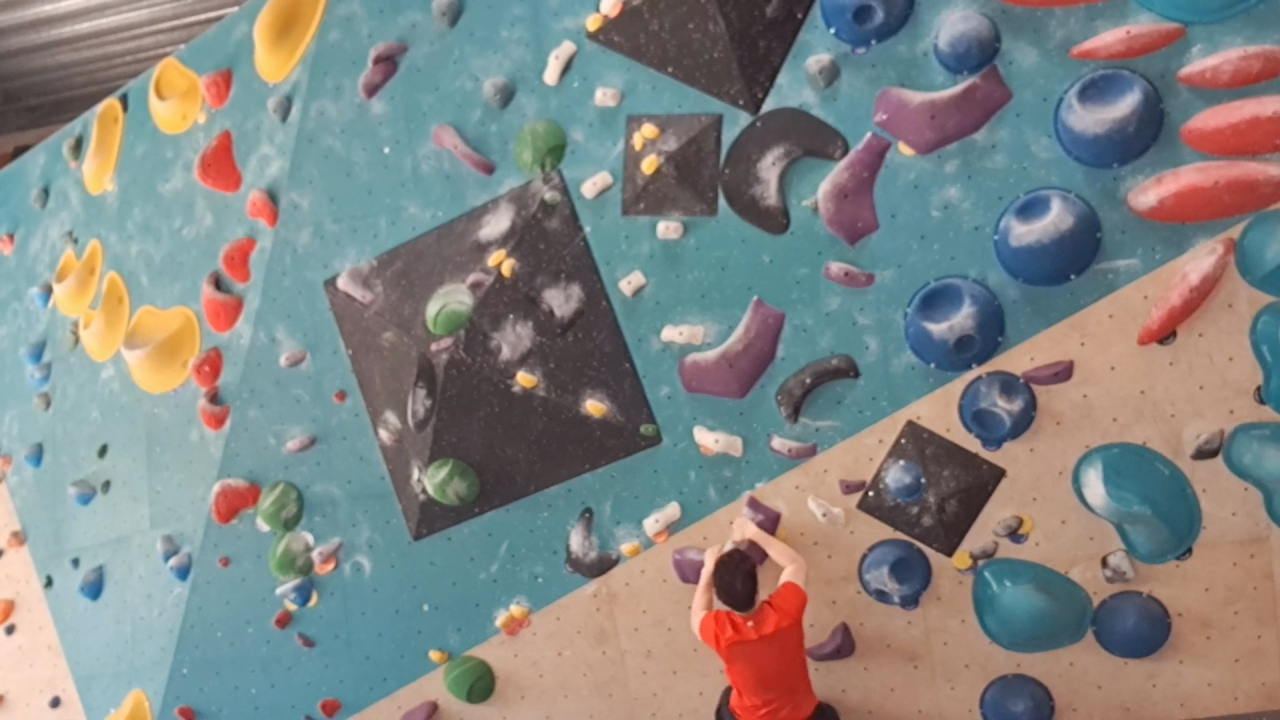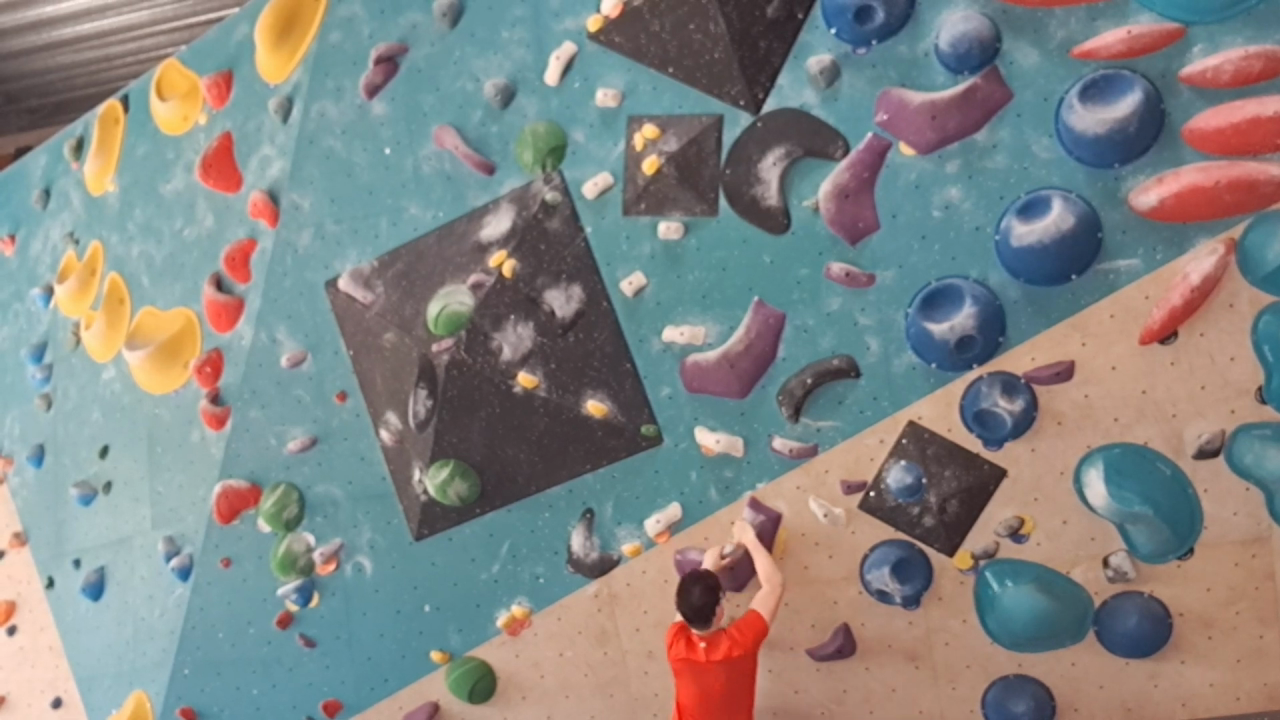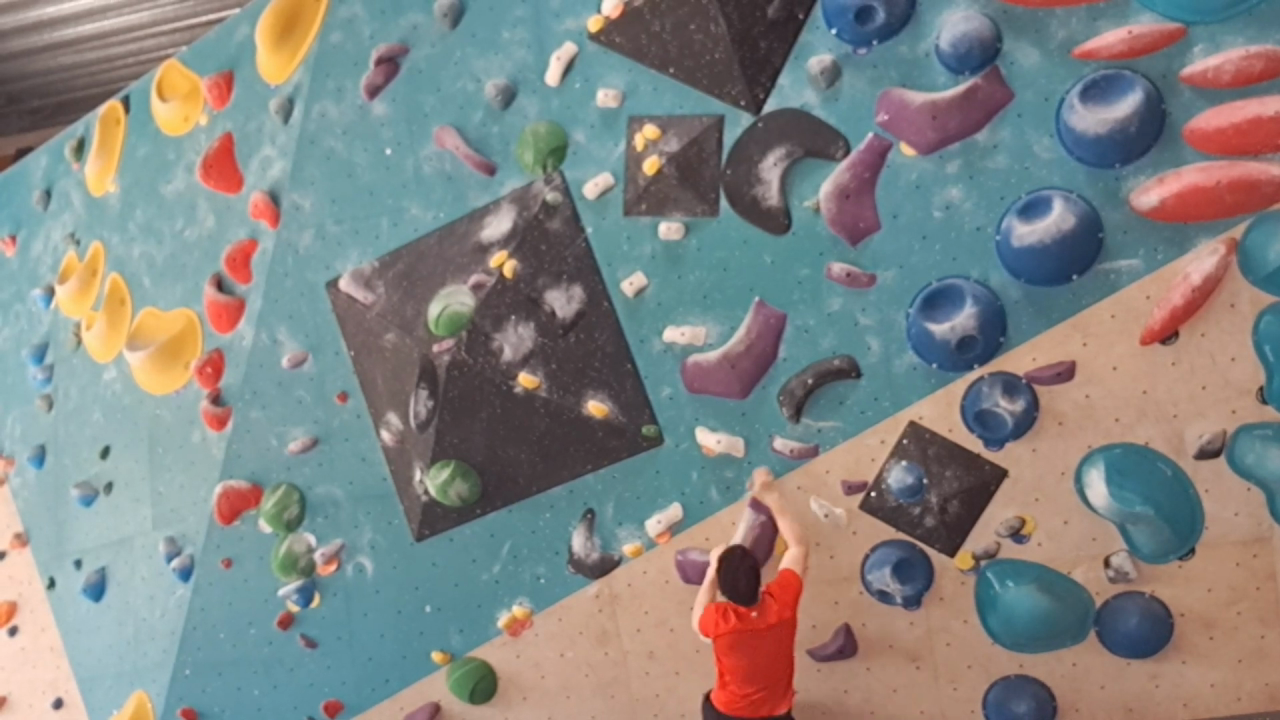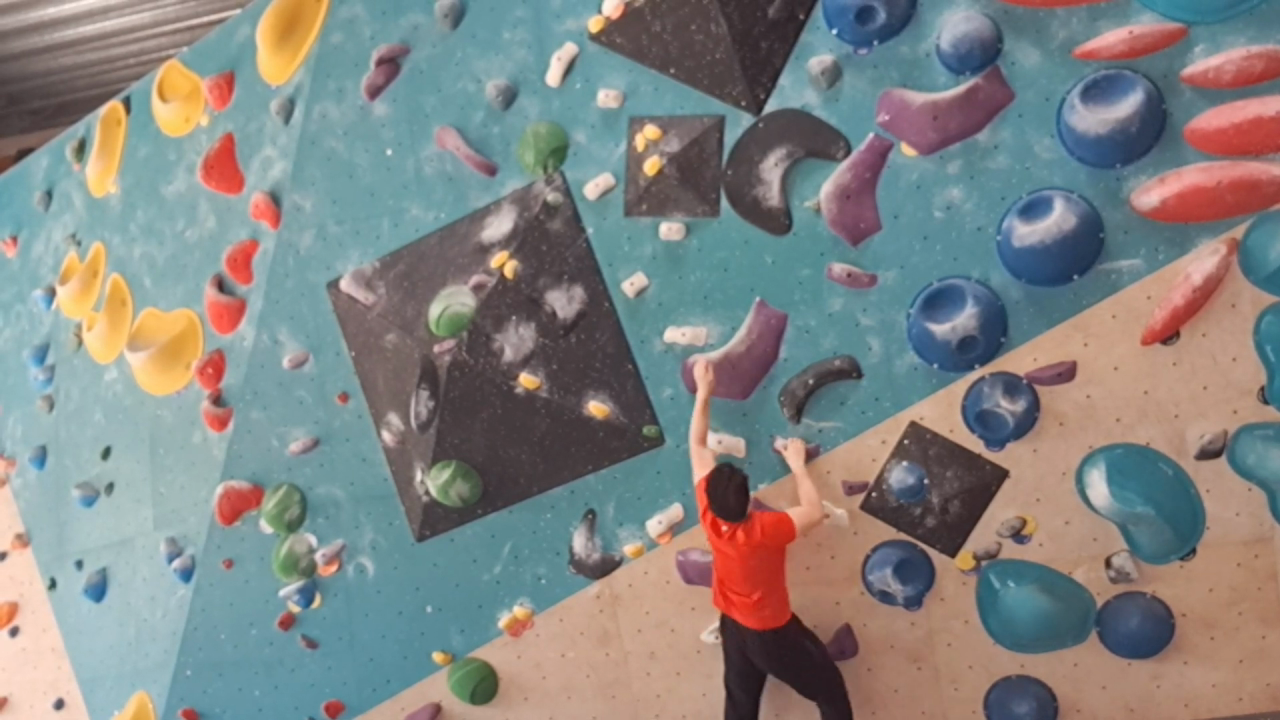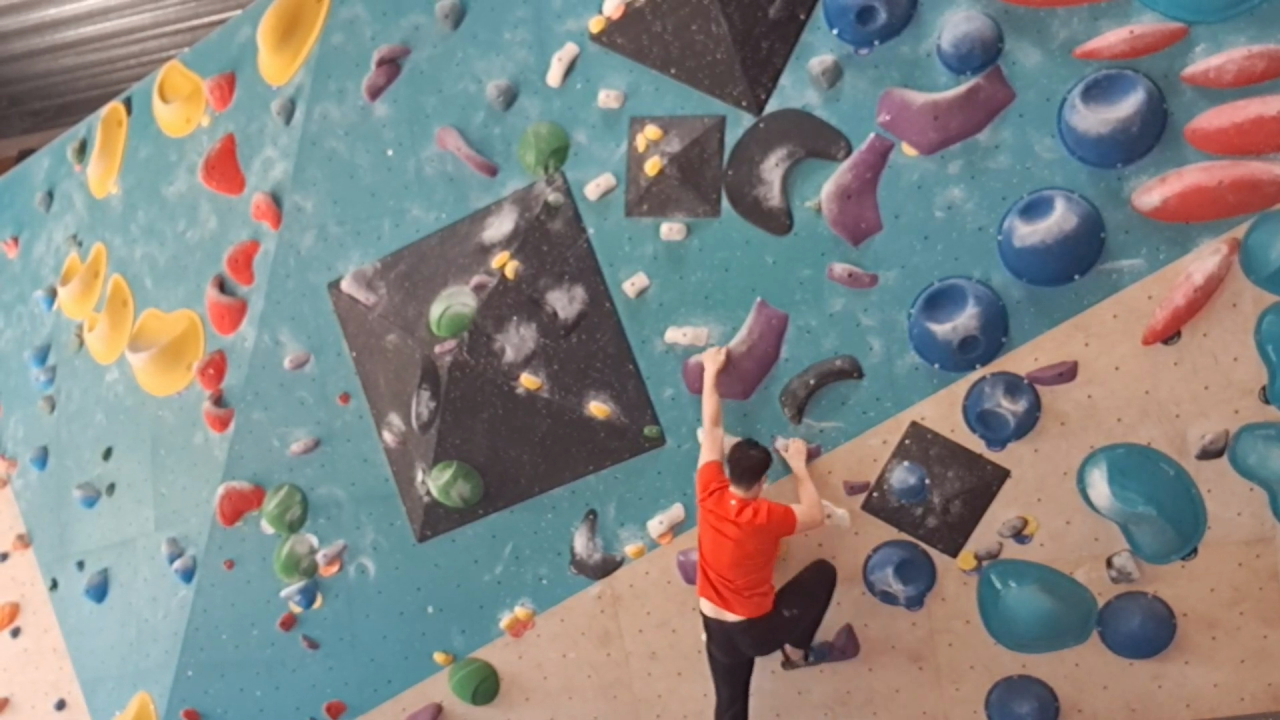
dt=1s
person 1, frame 1
left shoulder: (721, 630)
right shoulder: (785, 612)
left elbow: (697, 617)
right elbow: (796, 564)
left wrist: (708, 569)
right wrist: (753, 533)
person 1, frame 2
left shoulder: (676, 646)
right shoulder: (741, 644)
left elbow: (688, 609)
right elbow: (774, 584)
left wrist: (705, 568)
right wrist: (750, 540)
person 1, frame 3
left shoulder: (718, 619)
right shoulder: (782, 604)
left elbow: (698, 621)
right elbow: (799, 547)
left wrist: (713, 567)
right wrist: (771, 498)
person 1, frame 4
left shoulder: (710, 514)
right shoulder: (767, 530)
left elbow: (698, 447)
right elbow: (814, 513)
left wrist: (703, 392)
right wrist: (798, 465)
left hip: (734, 629)
right hip: (774, 634)
right knee: (829, 691)
person 1, frame 5
left shoulder: (708, 496)
right shoulder: (766, 517)
left elbow: (711, 430)
right elbow: (815, 515)
left wrist: (710, 372)
right wrist: (798, 466)
left hip: (718, 629)
right hip: (761, 628)
right knee: (823, 572)
right ankle: (796, 650)
